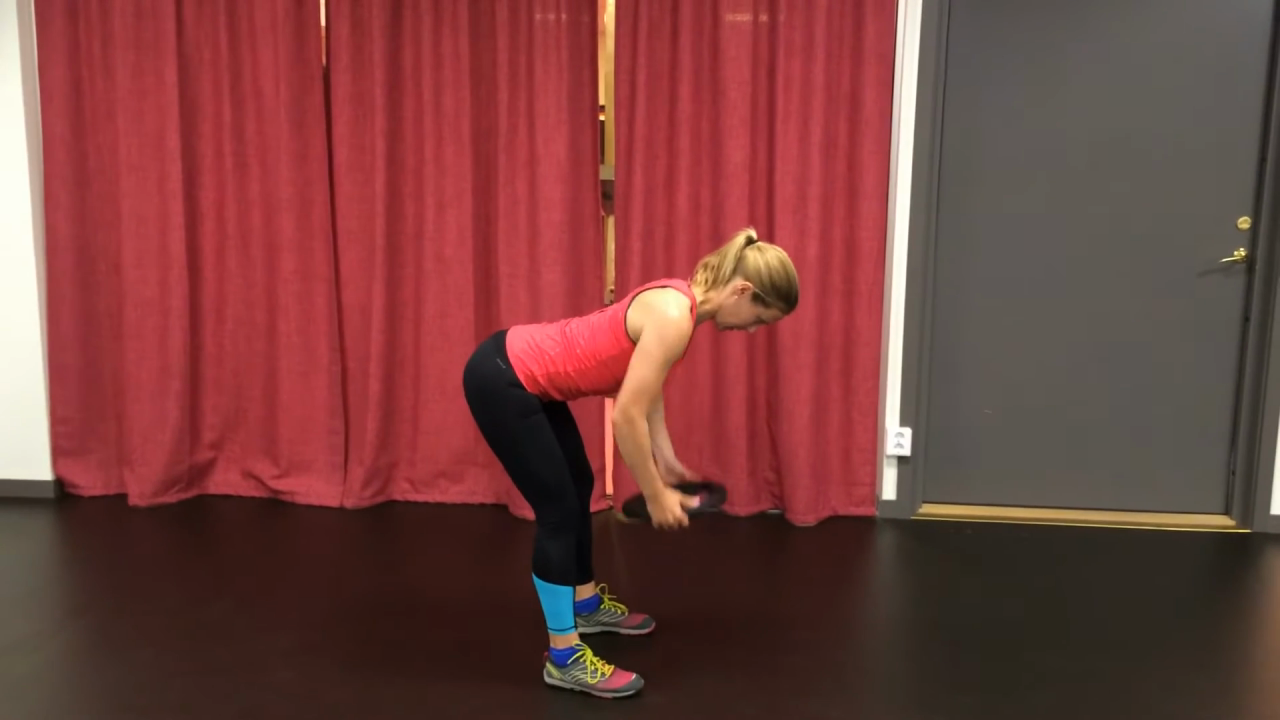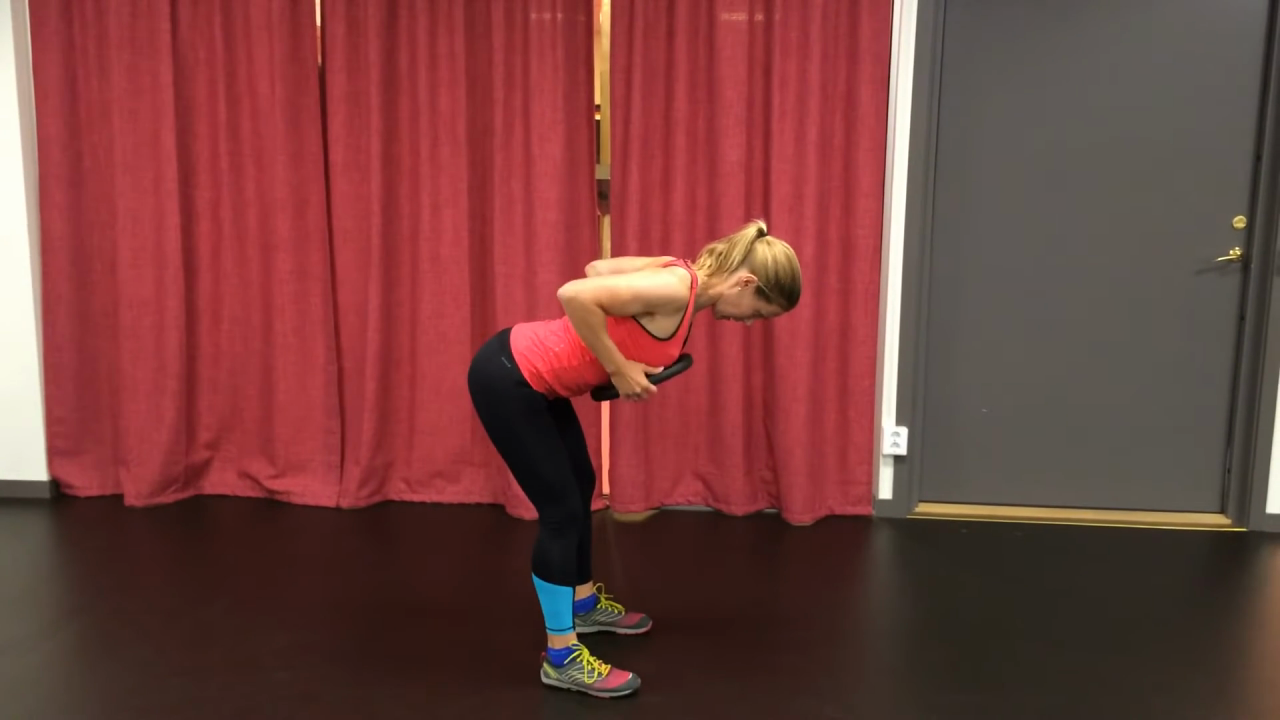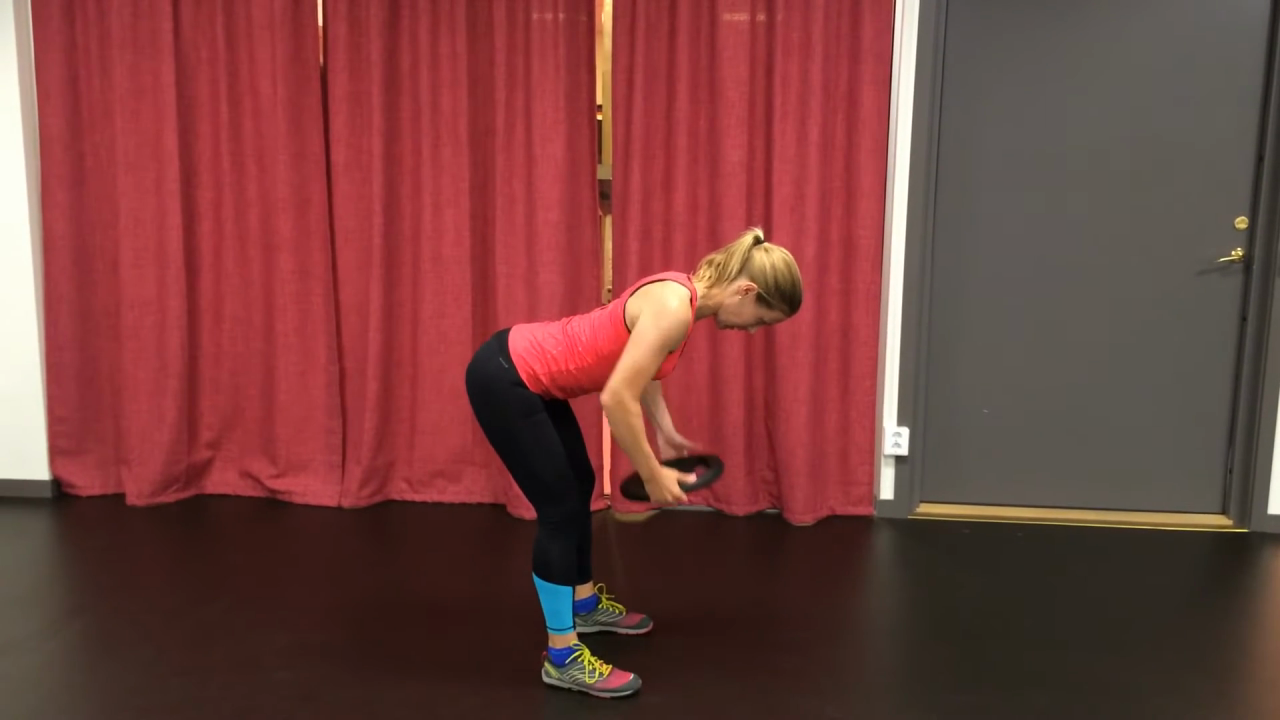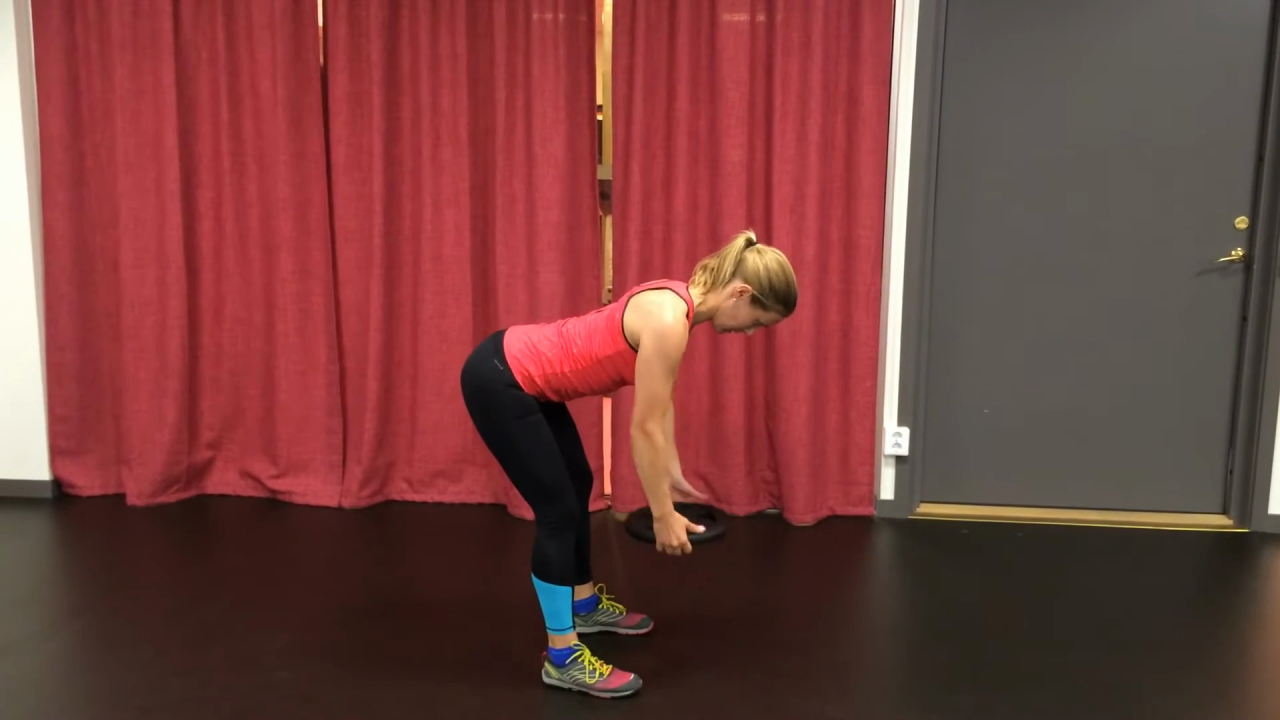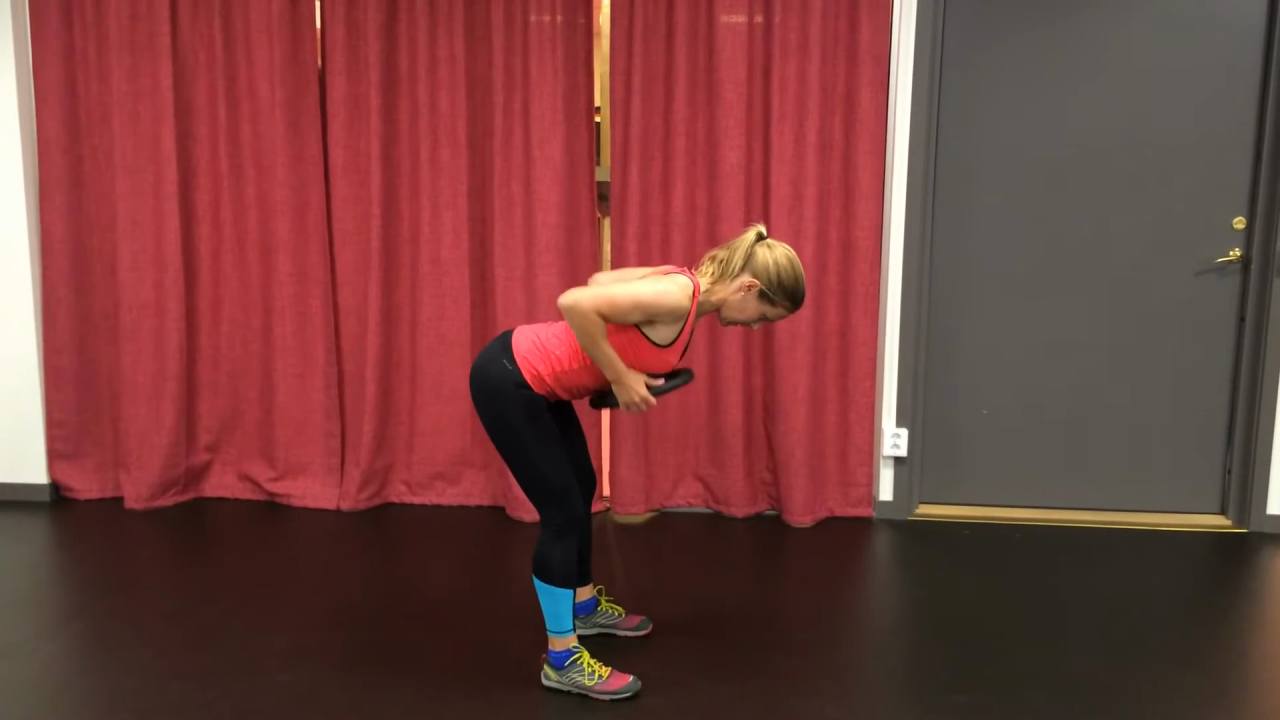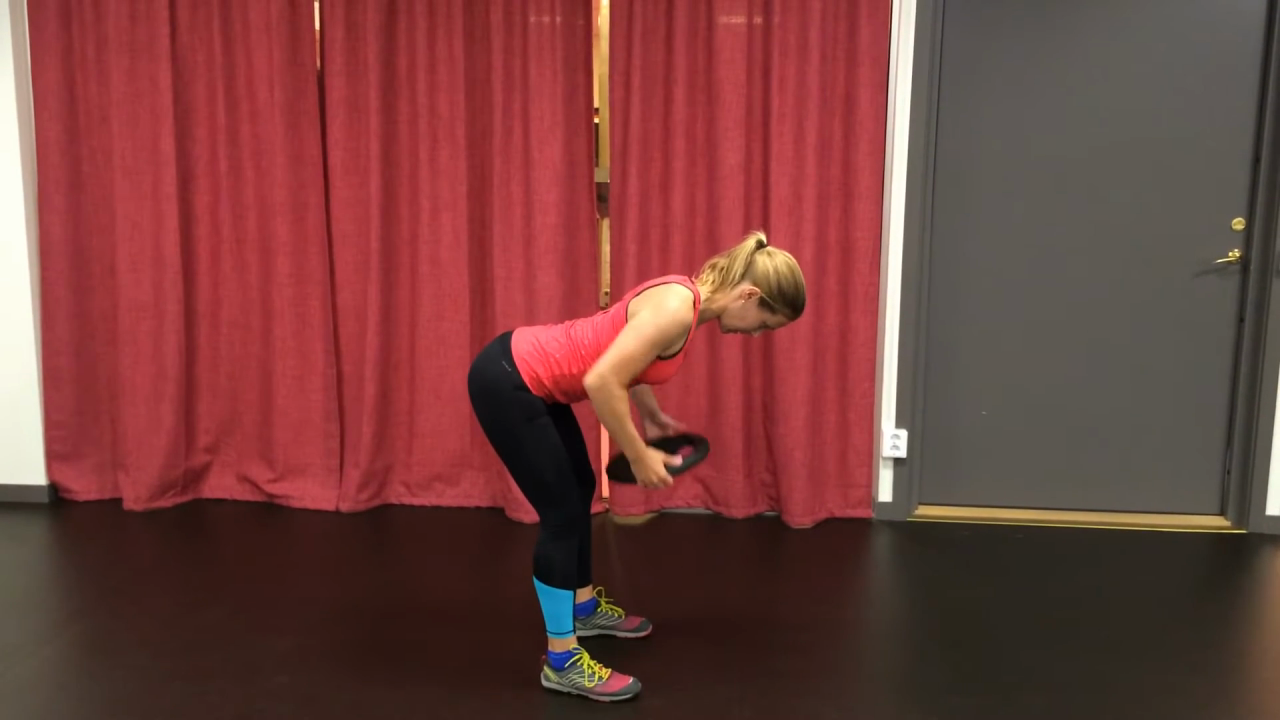
dt=0.4s
person 1, frame 1
left shoulder: (681, 304)
right shoulder: (673, 318)
left elbow: (647, 389)
right elbow: (627, 418)
left wrist: (666, 459)
right wrist: (656, 497)
left hip: (525, 372)
right hip: (500, 379)
left knee: (579, 487)
right knee: (559, 510)
left ankle: (587, 605)
right ankle: (564, 658)
person 1, frame 2
left shoulder: (679, 276)
right shoulder: (675, 289)
left elbow: (596, 269)
right elbow: (574, 294)
right wrist: (620, 370)
left hip: (529, 371)
right hip: (507, 377)
left knee: (580, 486)
right knee: (562, 510)
left ankle: (584, 604)
right ankle: (562, 657)
person 1, frame 3
left shoulder: (682, 292)
right shoulder: (674, 307)
left elbow: (640, 371)
right elbow: (616, 398)
left wrist: (665, 432)
right wrist: (654, 476)
left hip: (528, 371)
right hip: (504, 377)
left knee: (580, 485)
right knee: (560, 508)
left ankle: (585, 604)
right ankle: (562, 657)
person 1, frame 4
left shoulder: (680, 305)
right shoulder: (668, 321)
left elbow: (659, 406)
right elbow: (646, 428)
left wrist: (674, 476)
right wrist: (663, 515)
left hip: (523, 372)
right hip: (499, 379)
left knee: (577, 487)
right knee: (558, 510)
left ankle: (585, 604)
right ankle: (563, 658)
person 1, frame 5
left shoulder: (683, 285)
right shoulder: (676, 297)
left elbow: (599, 280)
right elbow: (574, 301)
left wrist: (631, 373)
right wrist: (620, 377)
left hip: (531, 372)
right hip: (508, 379)
left knee: (581, 488)
right knee: (563, 511)
left ankle: (584, 606)
right ankle: (562, 660)
person 1, frame 6
left shoulder: (685, 296)
right shoulder: (676, 309)
right elbow: (599, 383)
left wrist: (652, 415)
right wrist: (640, 456)
left hip: (529, 374)
right hip: (506, 380)
left knee: (580, 489)
right knee: (562, 513)
left ankle: (584, 607)
right ankle: (562, 661)
